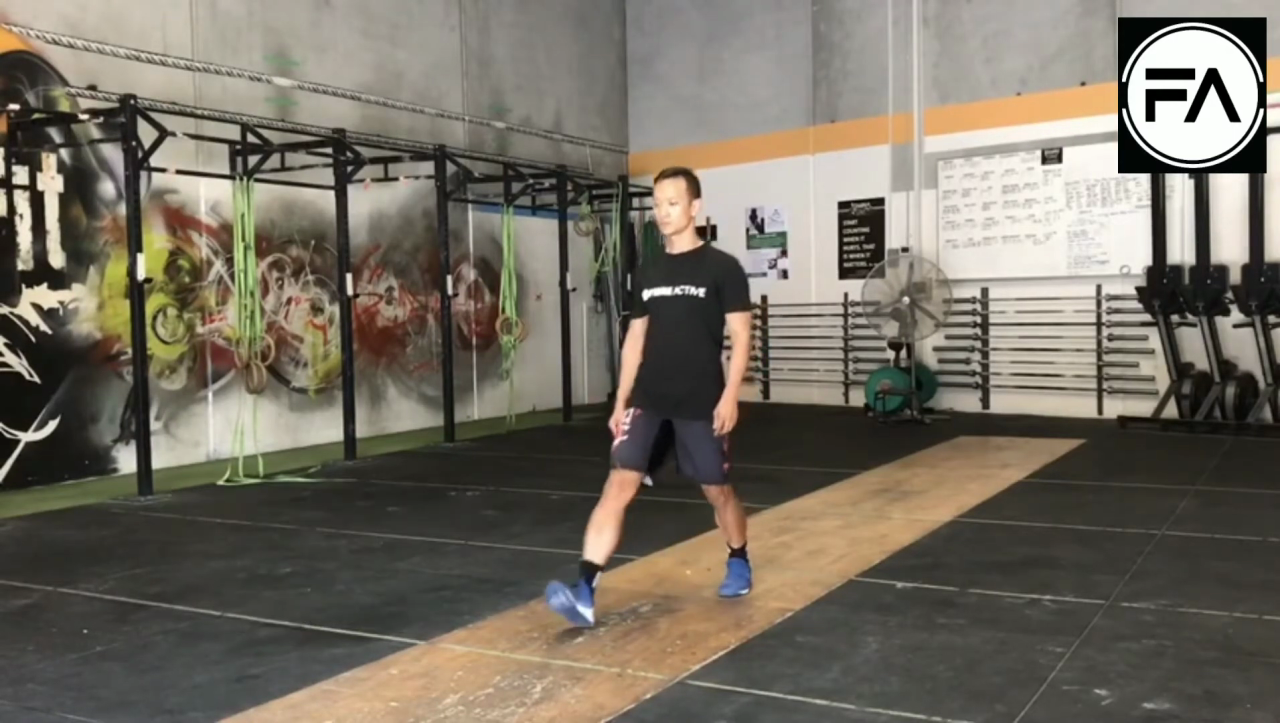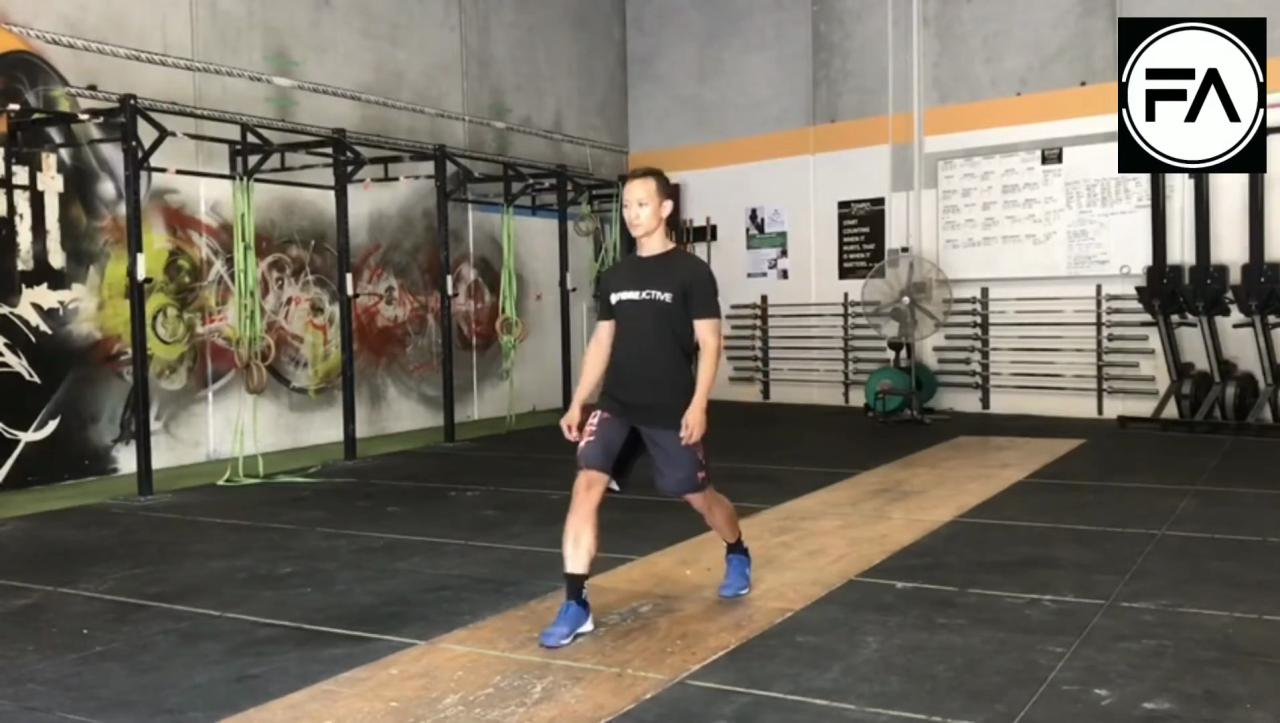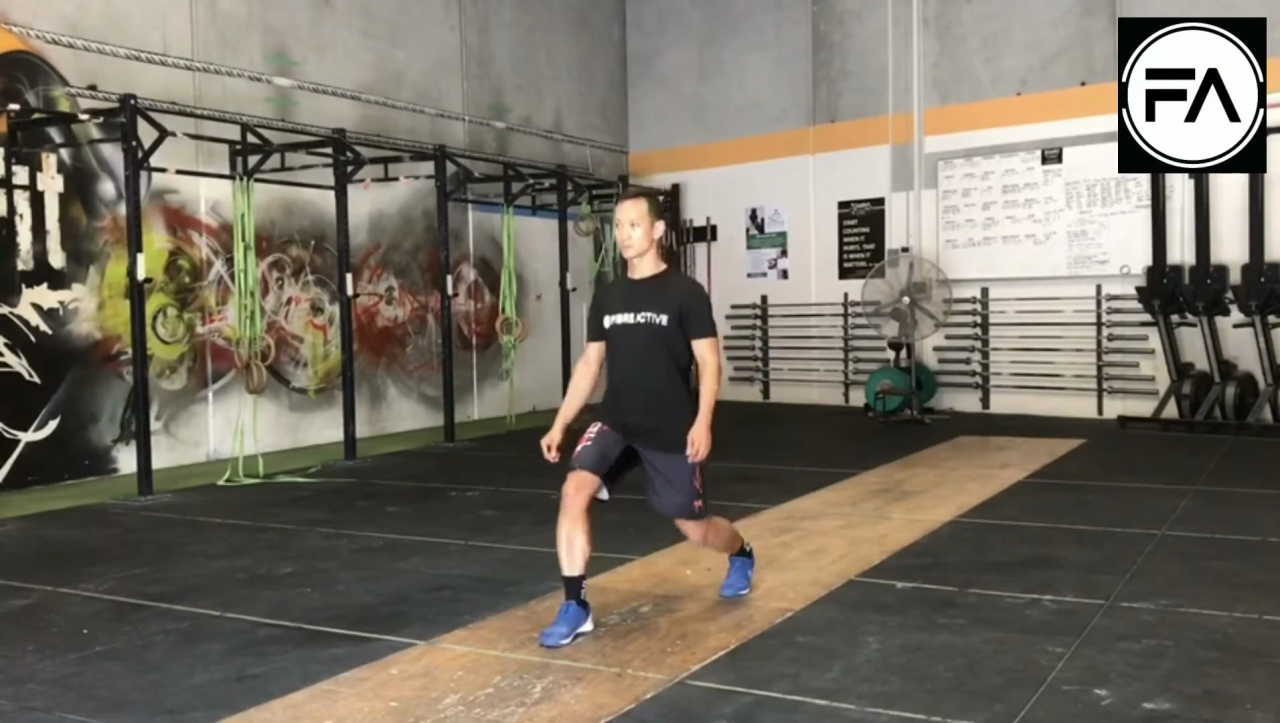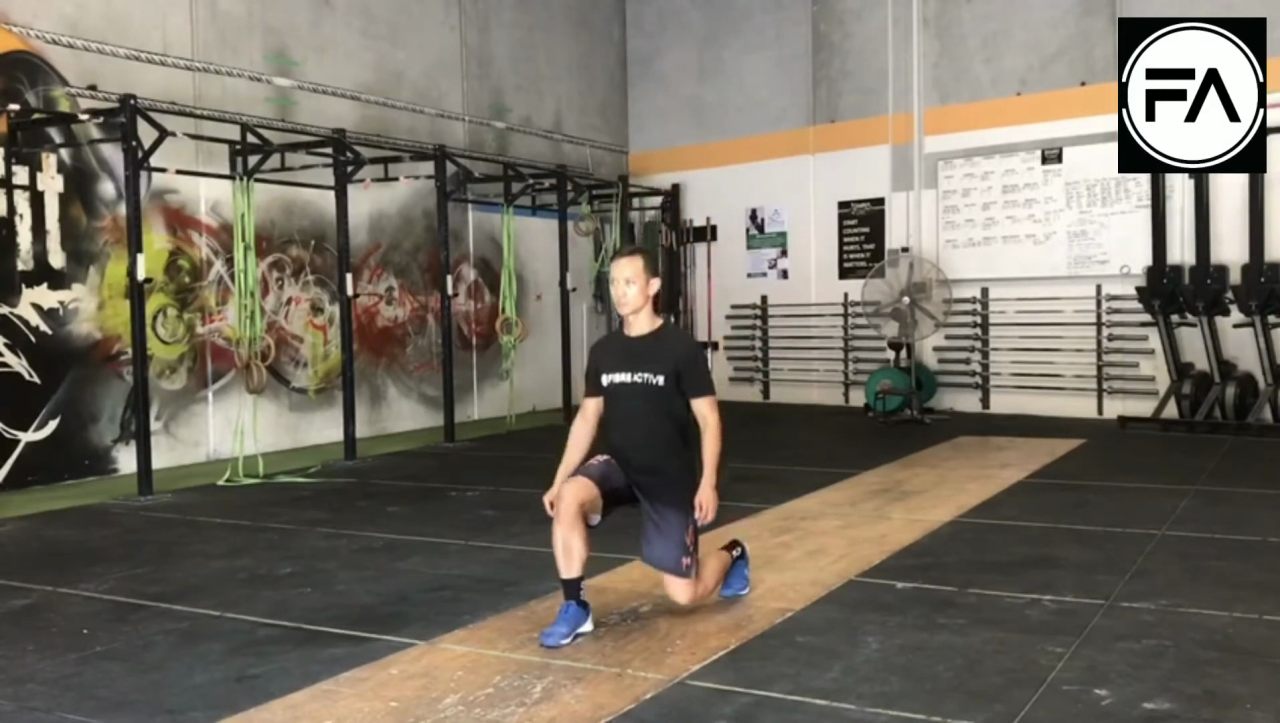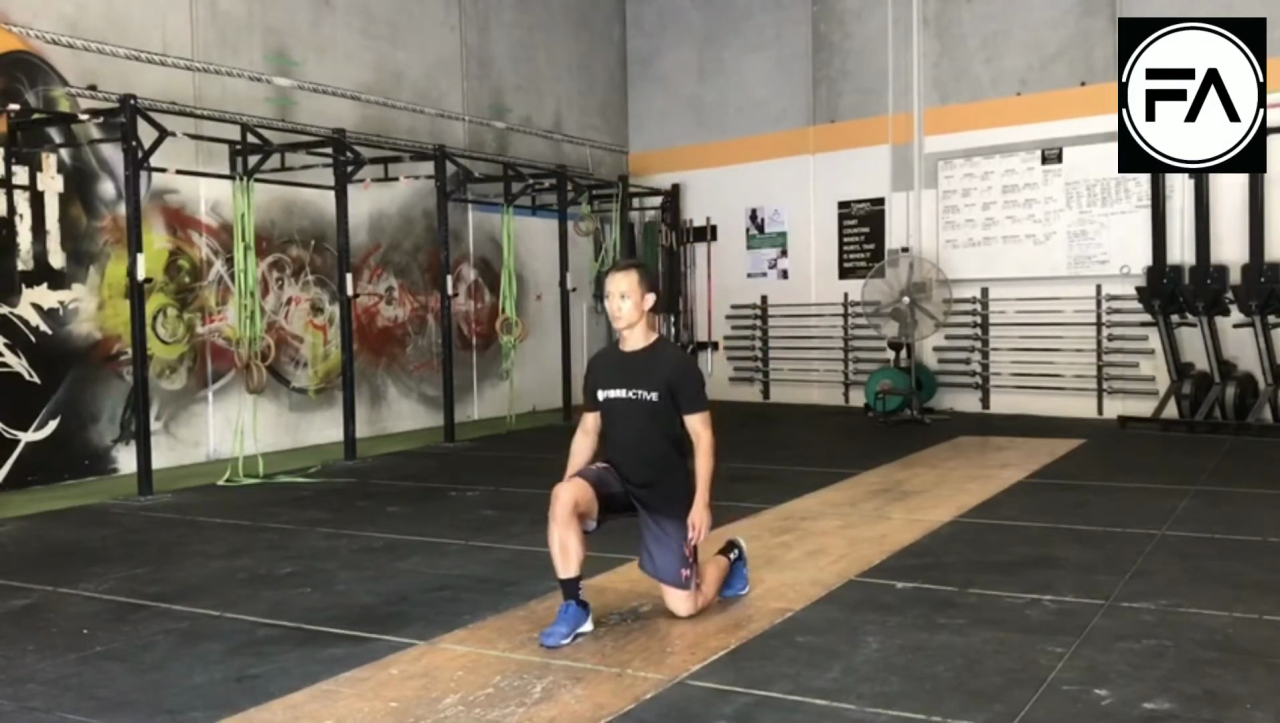
dt=0.3s
person 1, frame 1
left shoulder: (721, 267)
right shoulder: (648, 271)
left elbow: (741, 335)
left wrist: (730, 394)
right wrist: (622, 399)
left hip: (702, 401)
right hip: (648, 399)
left knee: (717, 489)
right knee: (619, 486)
left ankle: (738, 562)
right ankle: (583, 590)
person 1, frame 2
left shoulder: (691, 271)
right shoulder: (615, 275)
left elbow: (709, 343)
right elbow: (601, 342)
left wrist: (698, 404)
right wrist: (576, 403)
left hip: (670, 410)
right hip: (616, 404)
left knee: (700, 496)
right knee: (585, 489)
left ankle: (737, 555)
right ankle: (575, 606)
person 1, frame 3
left shoulder: (684, 292)
right shoulder: (606, 296)
left elbow: (708, 361)
right elbow: (589, 363)
left wrist: (702, 422)
right wrist: (559, 424)
left hip: (671, 430)
right hip: (616, 424)
left knee: (695, 526)
right knee: (574, 491)
left ankle: (742, 553)
right ankle: (574, 606)
person 1, frame 4
left shoulder: (681, 349)
right shoulder: (603, 351)
left elbow: (708, 419)
right elbow: (587, 416)
left wrist: (708, 483)
right wrist: (559, 478)
left hip: (670, 478)
right hip: (619, 465)
left knee: (684, 592)
right knee: (569, 499)
left ankle: (734, 554)
right ankle: (575, 608)
person 1, frame 5
left shoulder: (676, 364)
right shoulder: (599, 364)
left elbow: (702, 437)
right elbow: (587, 431)
left wrist: (702, 503)
right wrist: (564, 487)
left hip: (667, 489)
right hip: (616, 476)
left knee: (684, 605)
right knee: (563, 501)
left ankle: (731, 555)
right ankle: (574, 608)
